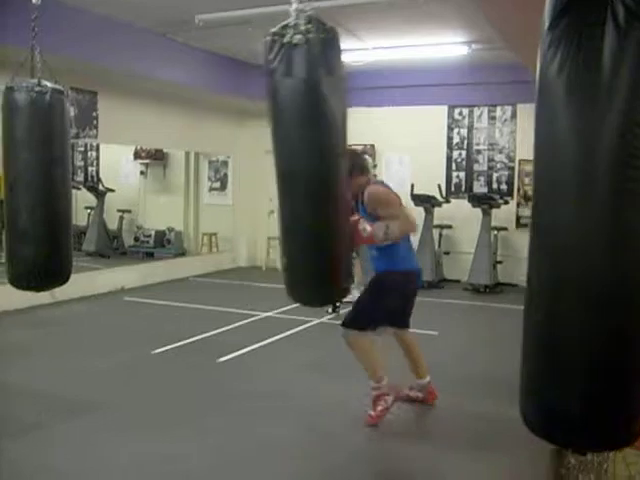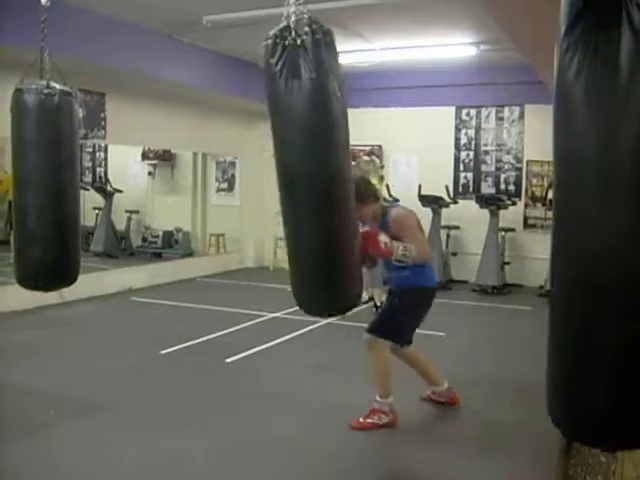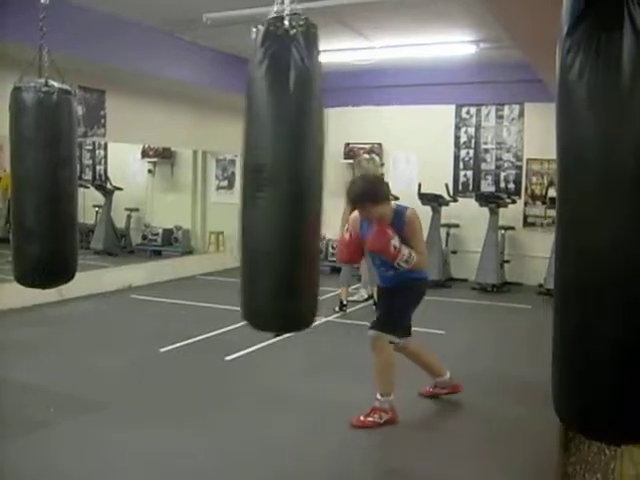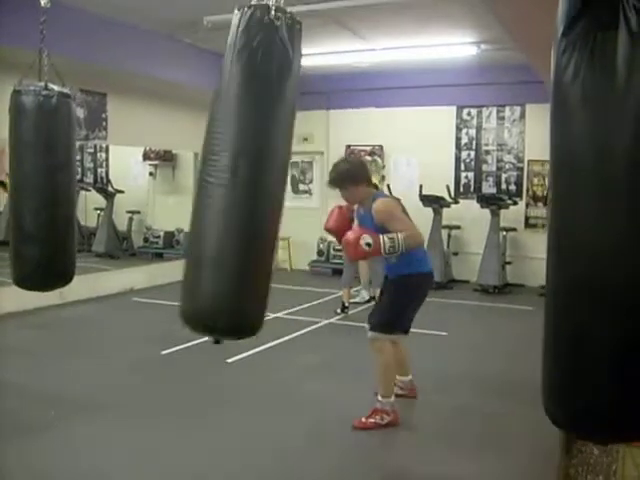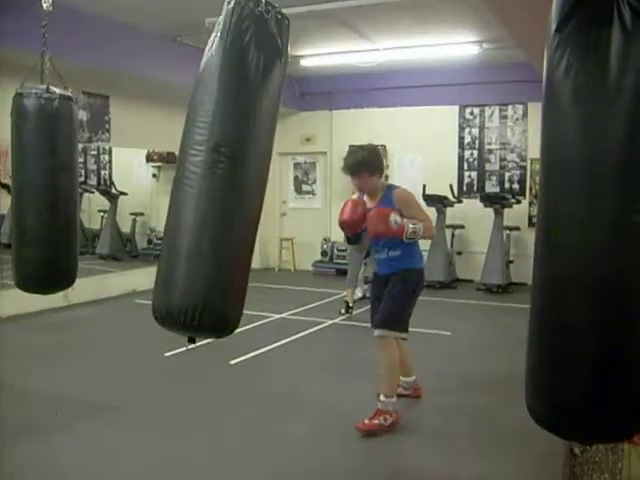
dt=0.3s
person 1, frame 1
left shoulder: (374, 193)
right shoulder: (367, 193)
left elbow: (409, 226)
left wrist: (370, 232)
right wrist: (353, 229)
left hip: (394, 273)
right hip: (405, 271)
left knee: (353, 330)
right knee: (400, 329)
left ankle: (382, 391)
right ankle: (423, 387)
person 1, frame 2
left shoulder: (398, 216)
right shoulder: (372, 221)
left elbow: (424, 254)
right elbow: (373, 260)
left wrist: (388, 247)
right wrist: (361, 251)
left hip: (418, 288)
right hip: (402, 287)
left knee: (375, 340)
right knee: (398, 346)
left ankle: (384, 410)
right ankle: (443, 391)
person 1, frame 3
left shoulder: (407, 218)
right shoulder: (357, 220)
left elbow: (420, 262)
right elbow: (350, 258)
left wrist: (395, 250)
right wrist: (348, 250)
left hip: (410, 284)
right hip: (386, 285)
left knee: (379, 337)
right knee: (400, 340)
left ankle: (384, 408)
right ankle: (445, 381)
person 1, frame 4
left shoulder: (383, 206)
right shoulder: (362, 209)
left elbow: (416, 238)
right elbow: (360, 241)
left wrist: (376, 244)
right wrist: (346, 233)
left hip: (414, 276)
right hip: (396, 275)
left knee: (379, 336)
right knee: (387, 332)
left ankle: (386, 410)
right ankle: (405, 383)
person 1, frame 5
left shoulder: (400, 197)
right shoulder: (357, 201)
left elbow: (429, 230)
left wrist: (398, 226)
right wrist: (348, 227)
left hip: (407, 273)
right hip: (381, 272)
left knee: (385, 334)
right knee: (390, 334)
left ankle: (387, 411)
right ankle: (408, 383)
